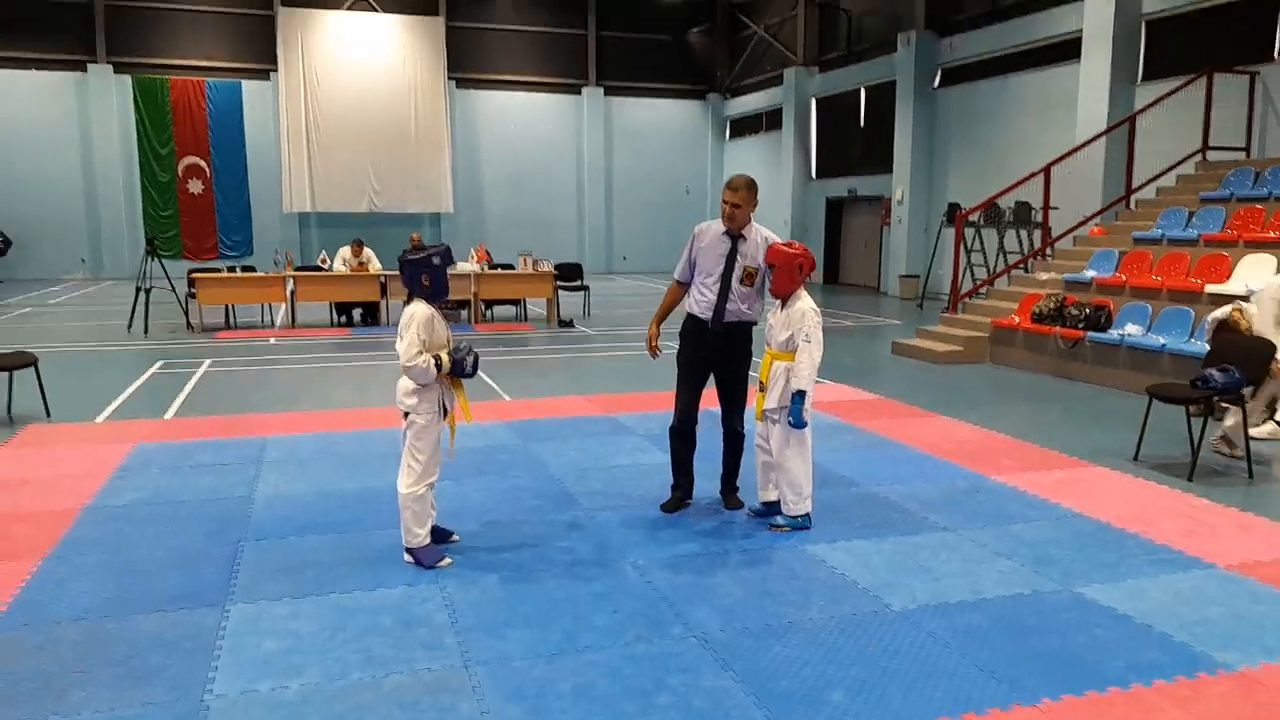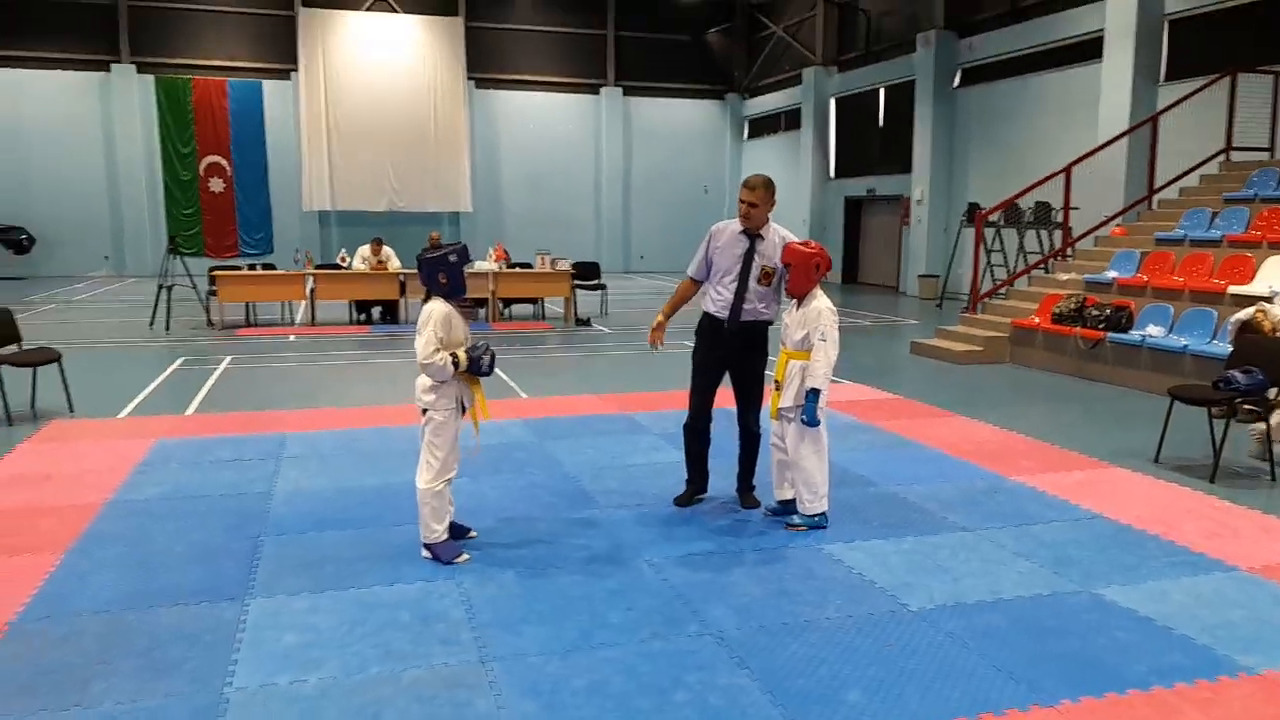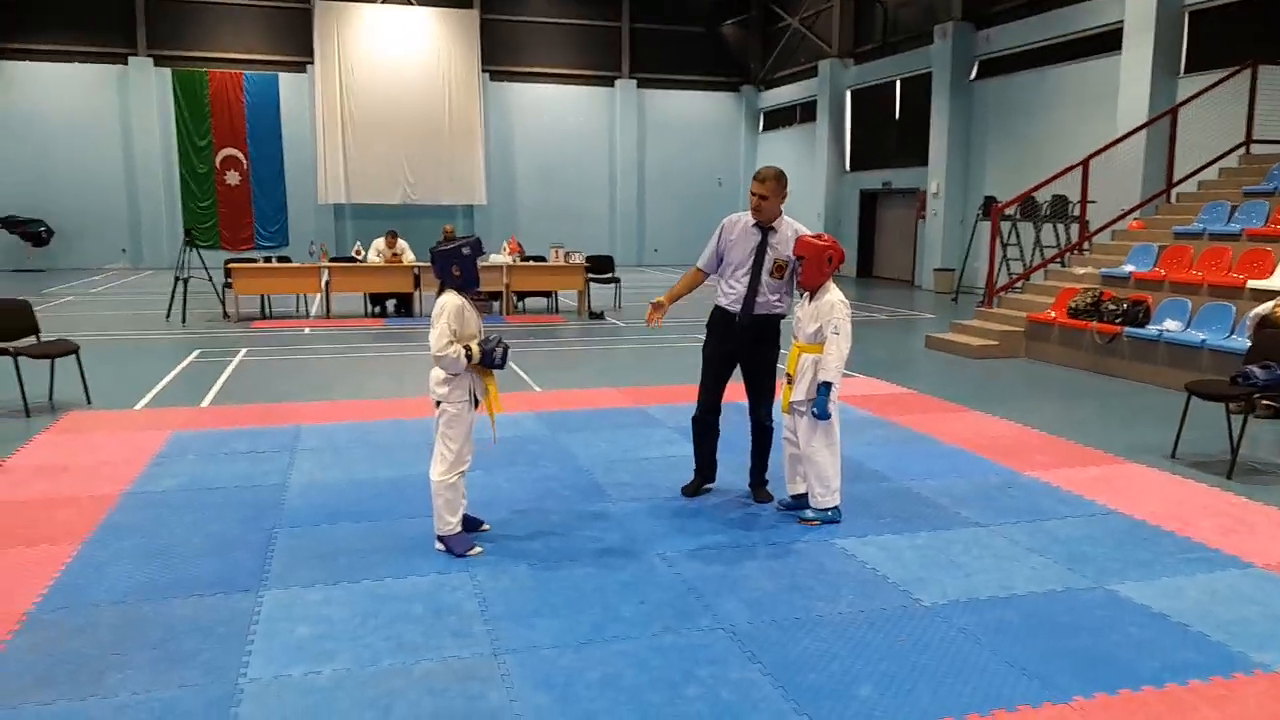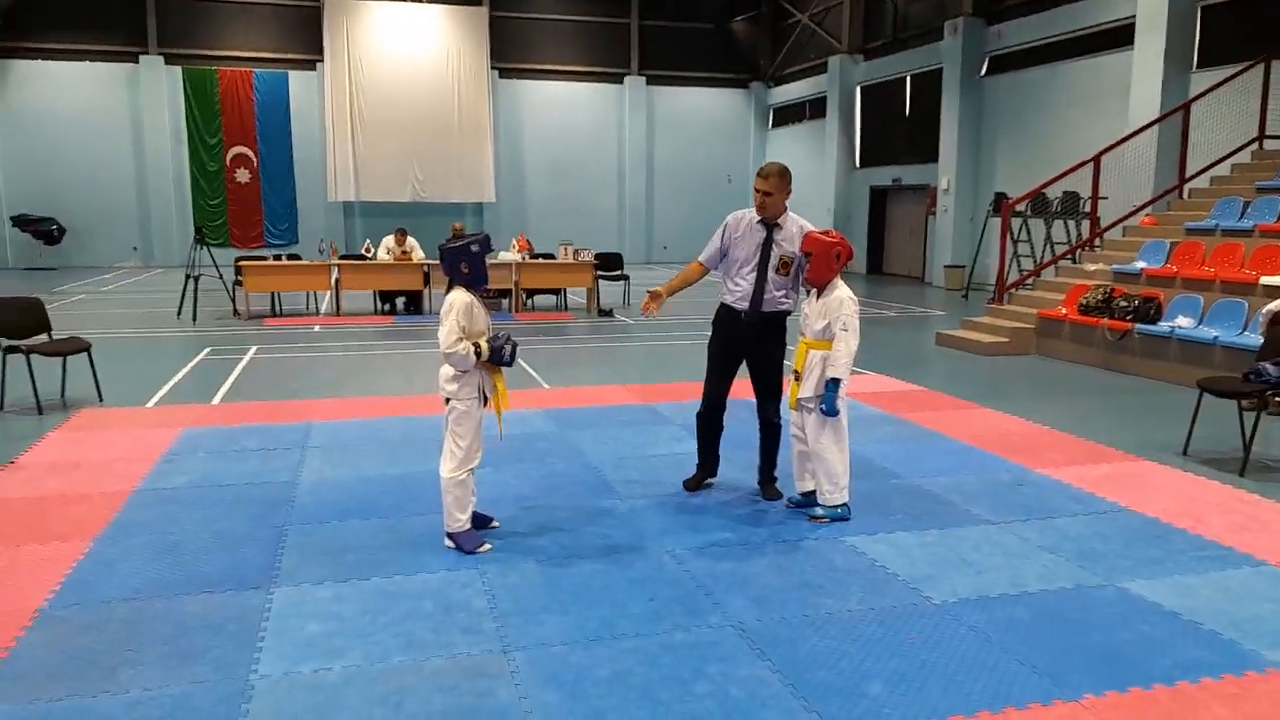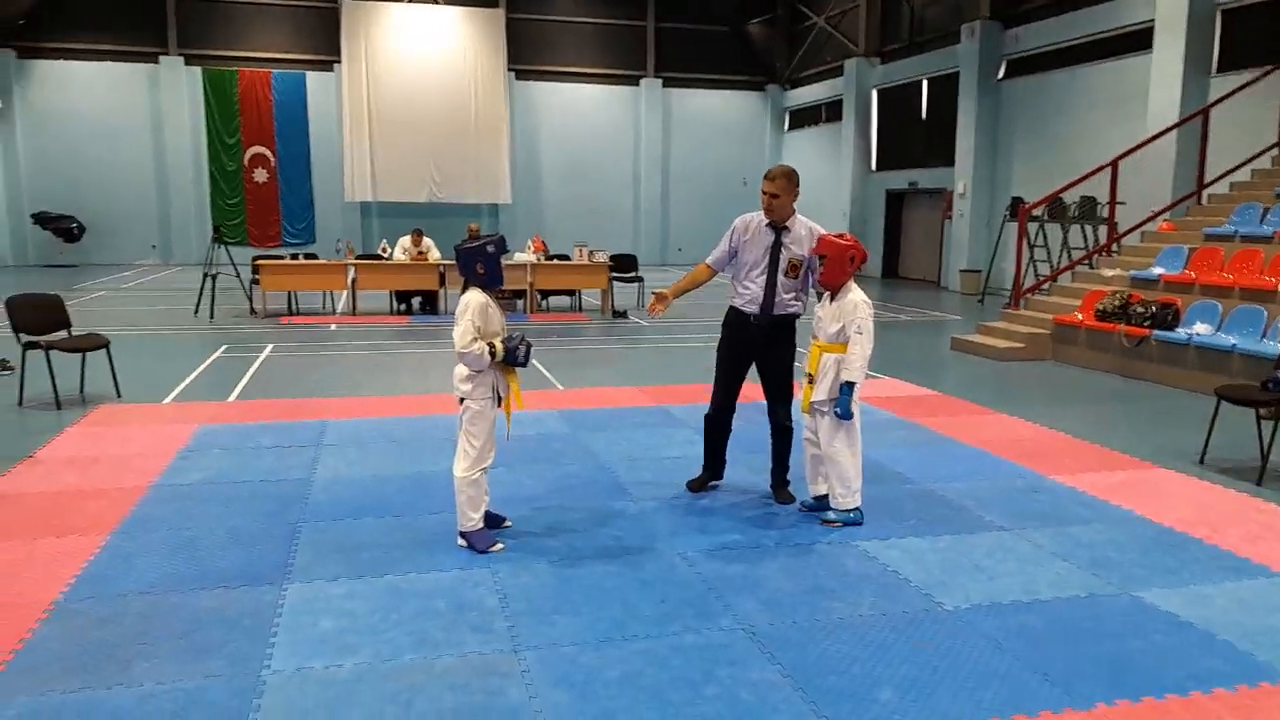
dt=0.1s
person 1, frame 1
left shoulder: (768, 244)
right shoulder: (702, 234)
right elbow: (681, 282)
right wrist: (656, 322)
left hip: (736, 337)
right hip: (697, 331)
left knee: (734, 420)
right knee: (684, 416)
left ankle: (729, 488)
right ankle: (681, 489)
person 1, frame 2
left shoulder: (786, 245)
right shoulder: (720, 233)
right elbow: (694, 278)
right wrist: (665, 314)
left hip: (752, 337)
right hip: (713, 330)
left knee: (750, 418)
right knee: (698, 413)
left ankle: (745, 487)
right ankle: (695, 484)
person 1, frame 3
left shoulder: (798, 237)
right shoulder: (731, 225)
right elbow: (702, 269)
right wrist: (667, 300)
left hip: (764, 330)
right hip: (724, 323)
left knee: (762, 412)
right knee: (707, 406)
left ankle: (758, 481)
right ankle: (704, 473)
person 1, frame 4
left shoulder: (803, 234)
right shoulder: (736, 222)
right elbow: (704, 264)
right wrist: (666, 291)
left hip: (770, 327)
right hip: (730, 320)
left knee: (769, 408)
right knee: (711, 402)
left ankle: (767, 478)
right ankle: (706, 469)
person 1, frame 5
left shoulder: (812, 236)
right shoulder: (744, 225)
right elbow: (711, 266)
right wrist: (672, 292)
left hip: (779, 330)
right hip: (739, 323)
left knee: (780, 412)
right knee: (721, 404)
left ankle: (779, 481)
right ankle: (711, 470)
person 2, frame 1
left shoulder: (425, 310)
right shoulder: (421, 314)
right elbow: (411, 363)
left wrist: (454, 359)
right wrist: (449, 362)
left hip: (429, 398)
right hip: (422, 400)
left knee: (426, 469)
right knee: (417, 472)
left ankle: (425, 525)
right ankle: (415, 544)
person 2, frame 2
left shoulder: (446, 308)
right shoulder: (438, 311)
right elbow: (428, 360)
left wrist: (471, 359)
right wrist: (465, 361)
left hip: (449, 395)
right hip: (441, 398)
left knee: (444, 465)
right knee: (436, 468)
left ankle: (443, 522)
right ankle: (434, 540)
person 2, frame 3
left shoulder: (460, 301)
right shoulder: (451, 304)
right elbow: (441, 352)
left wrist: (484, 351)
right wrist: (478, 354)
left hip: (462, 388)
right hip: (454, 390)
left knee: (458, 457)
right knee: (449, 460)
left ankle: (456, 515)
right ankle: (447, 532)
person 2, frame 4
left shoulder: (469, 298)
right shoulder: (460, 301)
right elbow: (451, 349)
left wrist: (493, 349)
right wrist: (487, 351)
left hip: (472, 385)
right hip: (464, 386)
left knee: (468, 455)
right knee: (459, 458)
left ankle: (465, 512)
right ankle: (456, 529)
person 2, frame 5
left shoulder: (484, 298)
right shoulder: (475, 301)
right elbow: (466, 349)
left wrist: (507, 349)
right wrist: (502, 352)
left hip: (486, 385)
right hip: (478, 386)
left knee: (481, 454)
right knee: (472, 457)
left ankle: (478, 511)
right ankle: (469, 528)
person 3, frame 1
left shoulder: (805, 311)
right shoulder: (780, 305)
left elbow: (808, 358)
left wrist: (799, 400)
left hip: (789, 391)
right hip: (772, 387)
left knee: (789, 451)
right knee: (764, 445)
left ankle: (798, 511)
right ankle: (771, 499)
person 3, frame 2
left shoulder: (821, 309)
right shoulder: (795, 305)
left elbow: (823, 357)
left wrist: (812, 398)
left hip: (804, 390)
right hip: (787, 386)
left knee: (806, 449)
right knee: (780, 445)
left ankle: (814, 510)
right ankle: (787, 498)
person 3, frame 3
left shoulder: (834, 303)
right shoulder: (808, 298)
left elbow: (836, 350)
left wrist: (824, 391)
left hip: (816, 384)
right hip: (798, 380)
left knee: (817, 443)
right knee: (792, 439)
left ankle: (827, 505)
right ankle: (800, 492)
person 3, frame 4
left shoulder: (842, 299)
right shoulder: (814, 295)
left elbow: (844, 346)
left wrist: (832, 388)
left hip: (824, 380)
right hip: (805, 377)
left knee: (826, 440)
right knee: (800, 436)
left ankle: (836, 502)
right ankle: (809, 490)
person 3, frame 5
left shoulder: (857, 303)
right shoulder: (827, 297)
left elbow: (859, 350)
left wrist: (847, 391)
right wrist: (811, 380)
left hip: (837, 383)
right hip: (818, 380)
left knee: (838, 444)
right knee: (813, 439)
left ankle: (848, 506)
right ankle: (822, 494)
